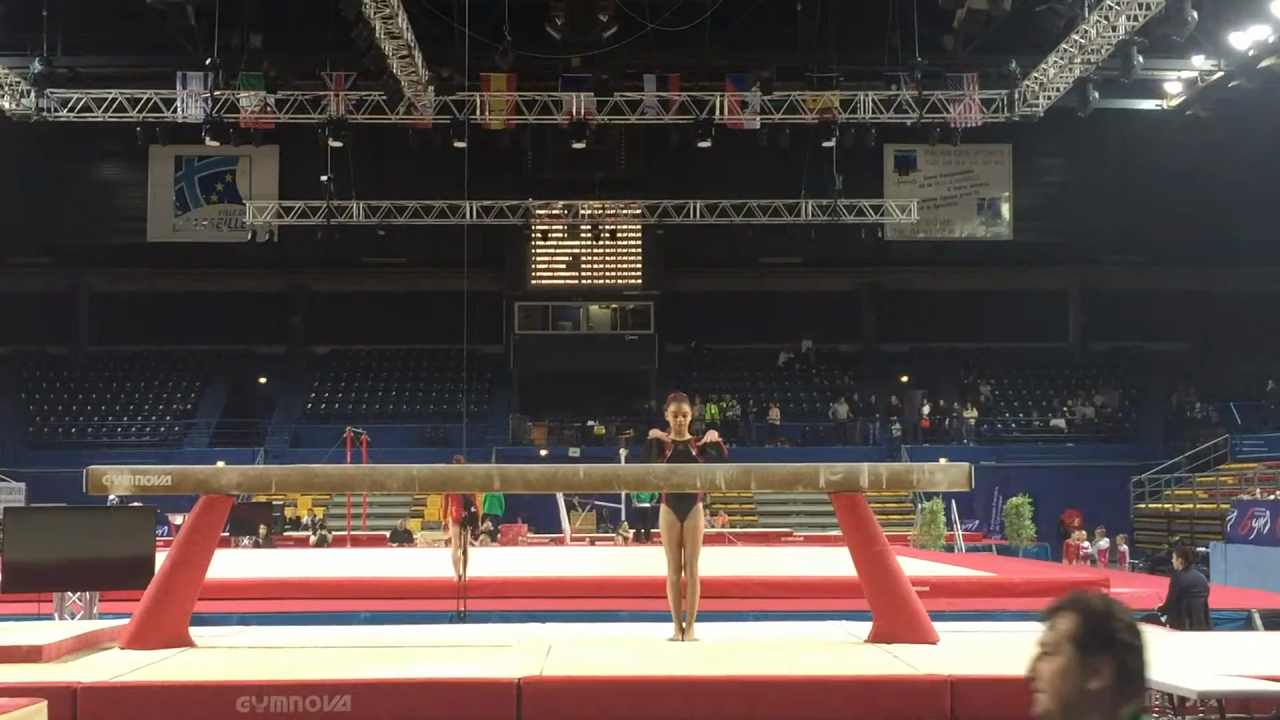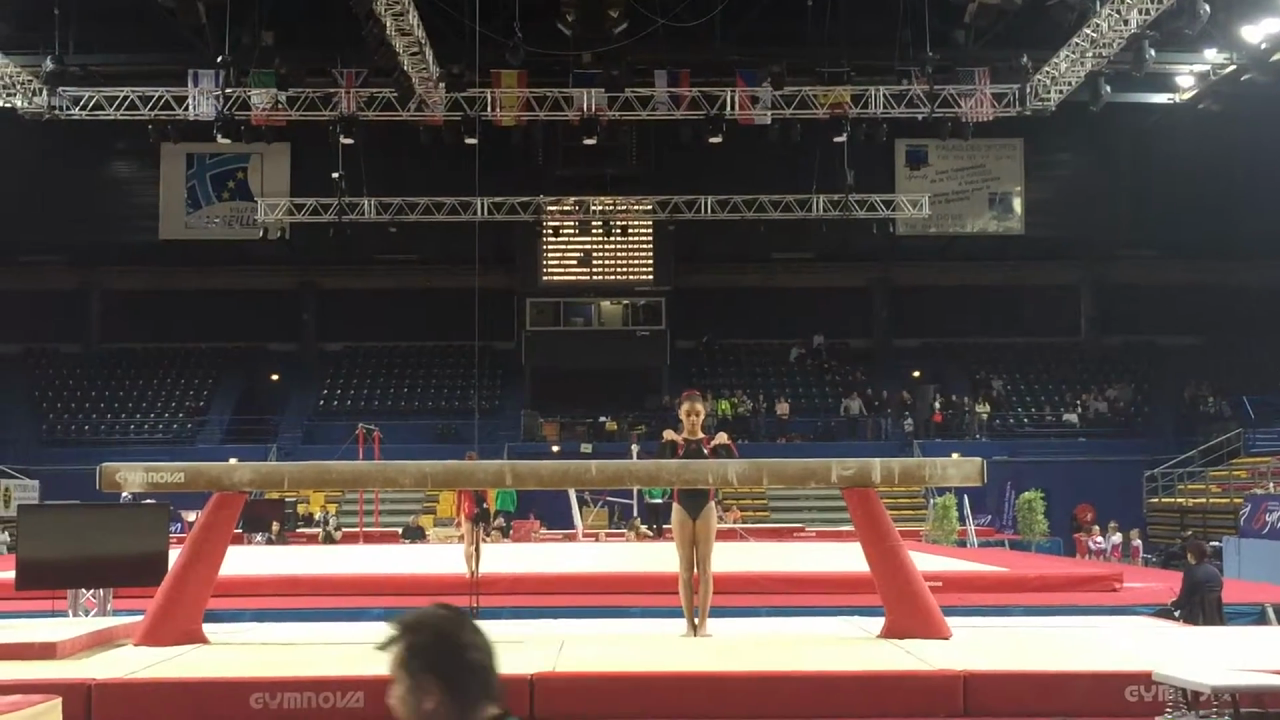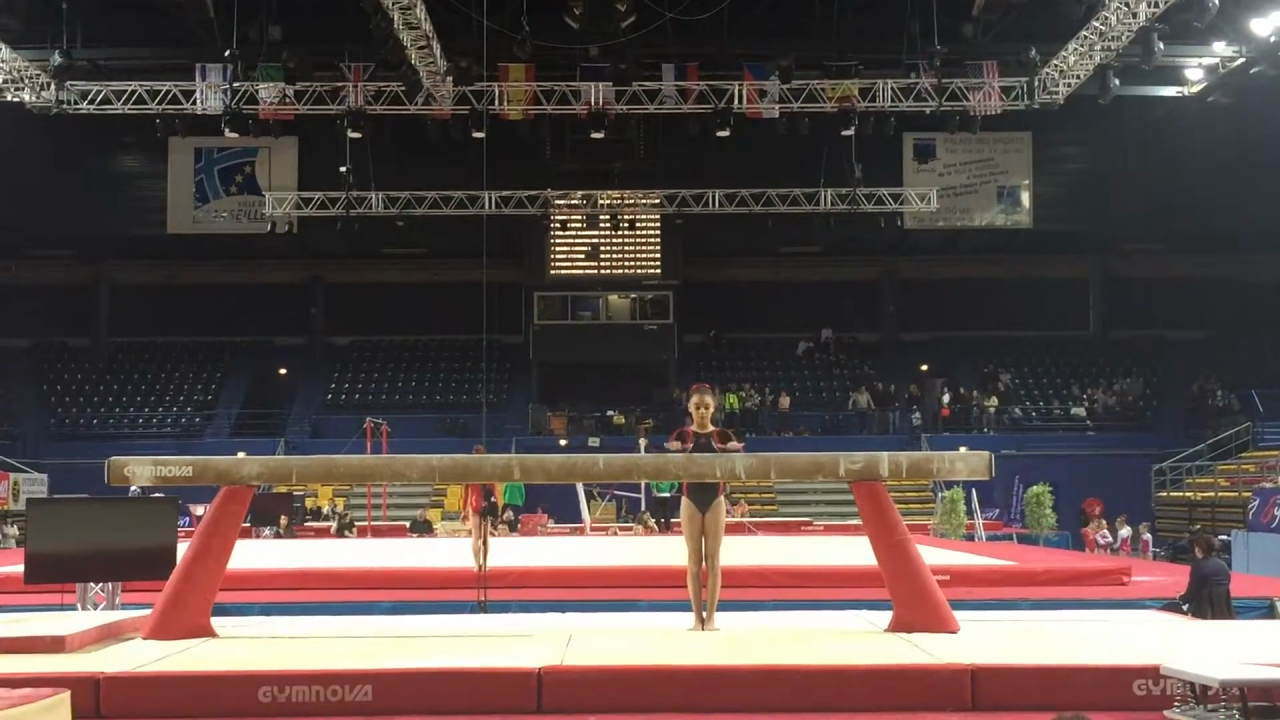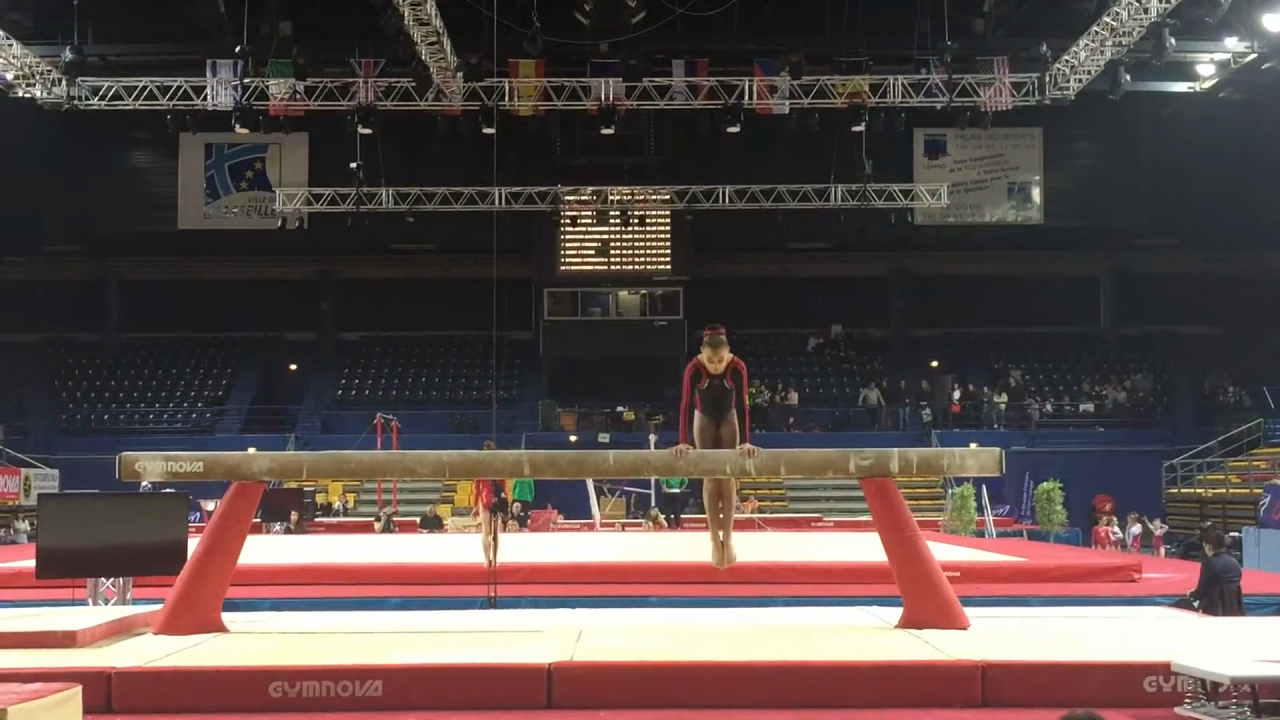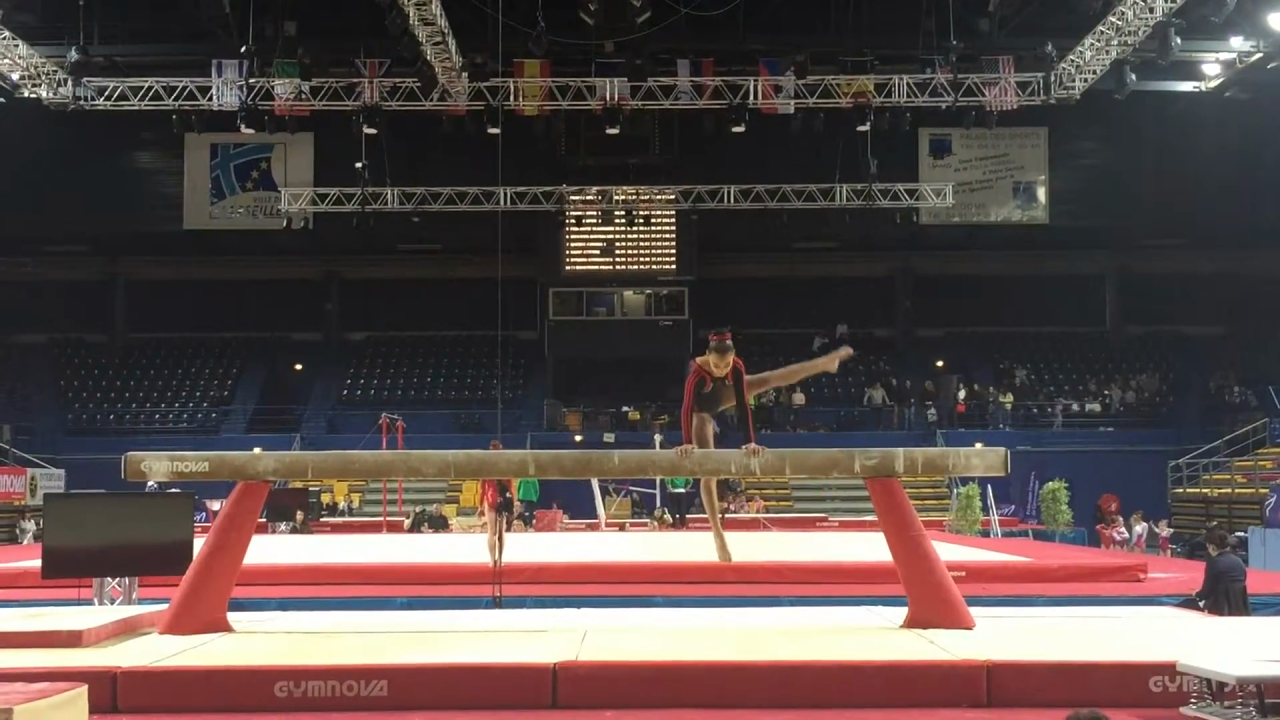
dt=1s
person 1, frame 1
left shoulder: (700, 443)
right shoulder: (661, 443)
left elbow: (722, 462)
right elbow: (648, 463)
left wrist: (716, 441)
right wrist: (651, 440)
left hip: (693, 508)
right hip: (669, 509)
left knee: (692, 569)
right knee: (674, 569)
left ankle: (690, 626)
right ankle: (678, 626)
person 1, frame 2
left shoulder: (712, 442)
right shoulder: (674, 442)
left wrist: (726, 442)
right wrist: (665, 441)
left hip: (706, 507)
right hip: (682, 507)
left knee: (704, 567)
right knee: (686, 567)
left ankle: (702, 623)
right ankle: (690, 623)
person 1, frame 3
left shoulder: (722, 435)
right shoulder: (683, 435)
left wrist: (735, 448)
right wrist: (671, 447)
left hip: (715, 501)
right hip: (691, 501)
left knee: (713, 561)
right knee: (694, 561)
left ankle: (710, 618)
right ankle: (698, 618)
person 1, frame 4
left shoulder: (738, 367)
right shoulder: (694, 368)
left elbow: (742, 405)
right elbow: (686, 405)
left wrist: (745, 441)
right wrist: (684, 441)
left hip: (728, 417)
right hip: (704, 417)
left knee: (728, 474)
right knee: (710, 475)
left ankle: (728, 538)
right ankle: (715, 539)
person 1, frame 5
left shoulder: (736, 367)
right shoulder: (696, 372)
left elbow: (742, 405)
right elbow: (686, 409)
left wrist: (750, 441)
right wrist: (687, 443)
left hip: (720, 396)
right hip: (701, 411)
left knee: (770, 380)
left ankle: (826, 363)
right ankle: (718, 534)
